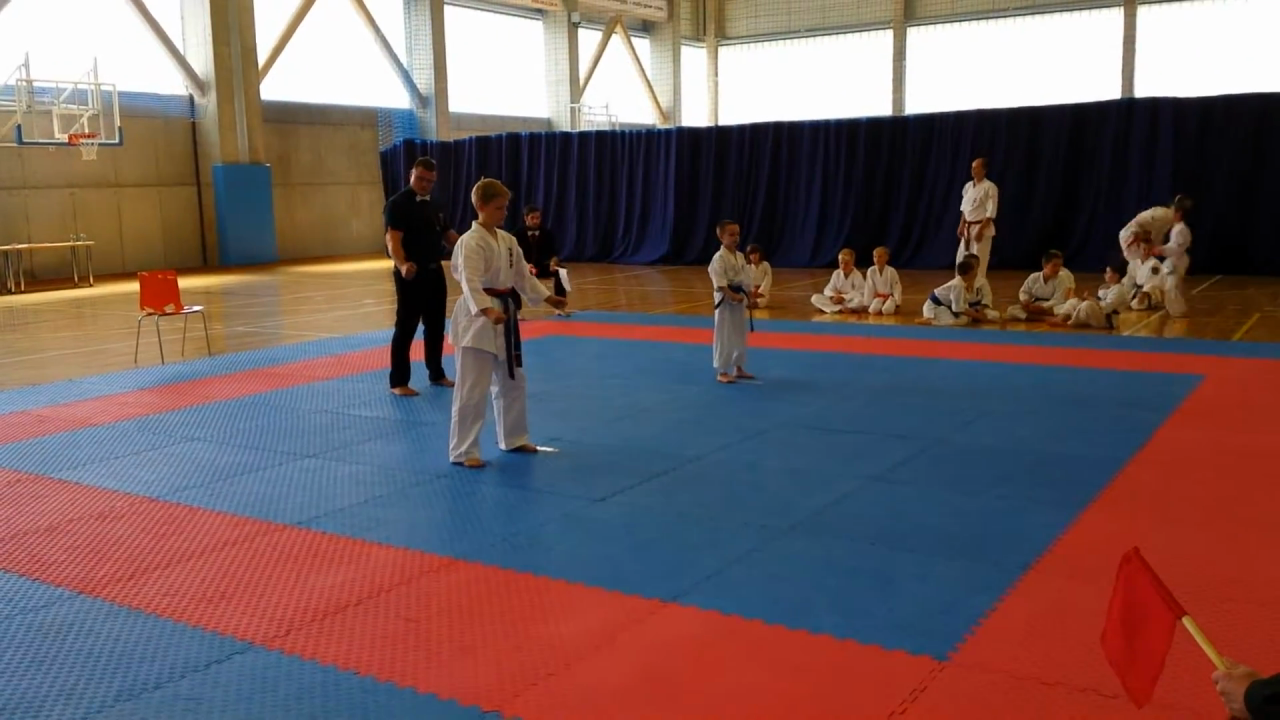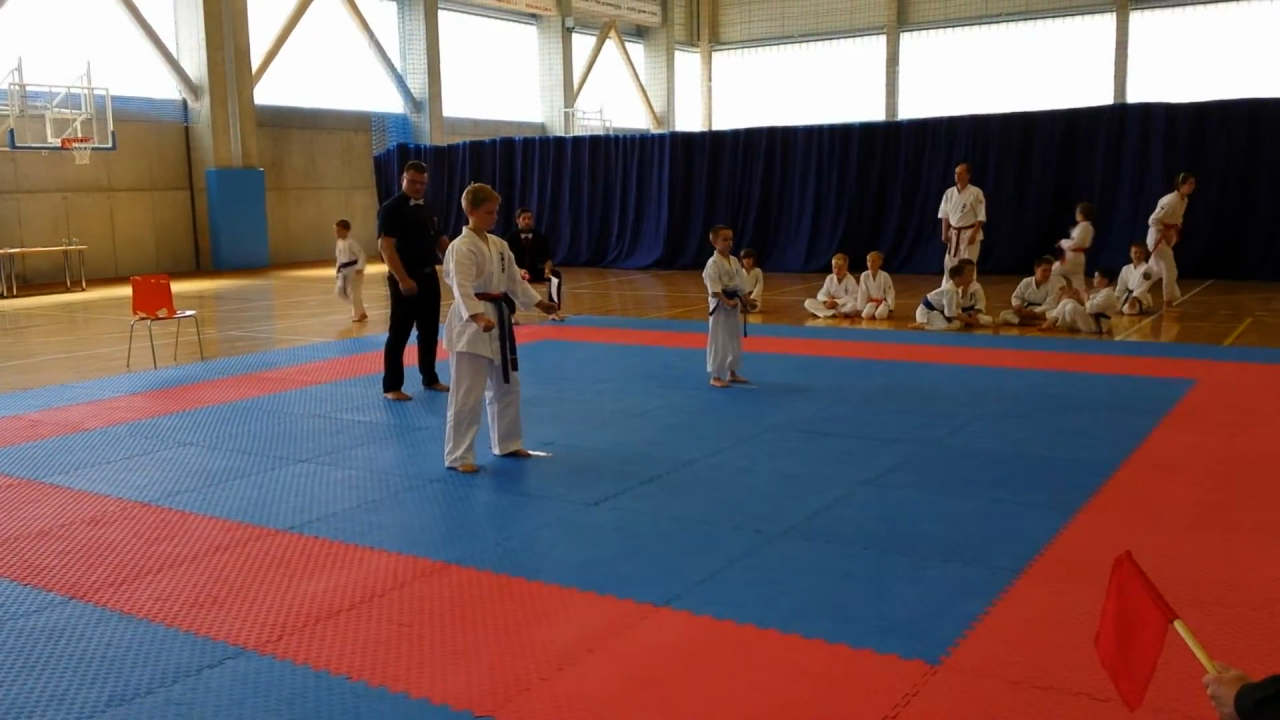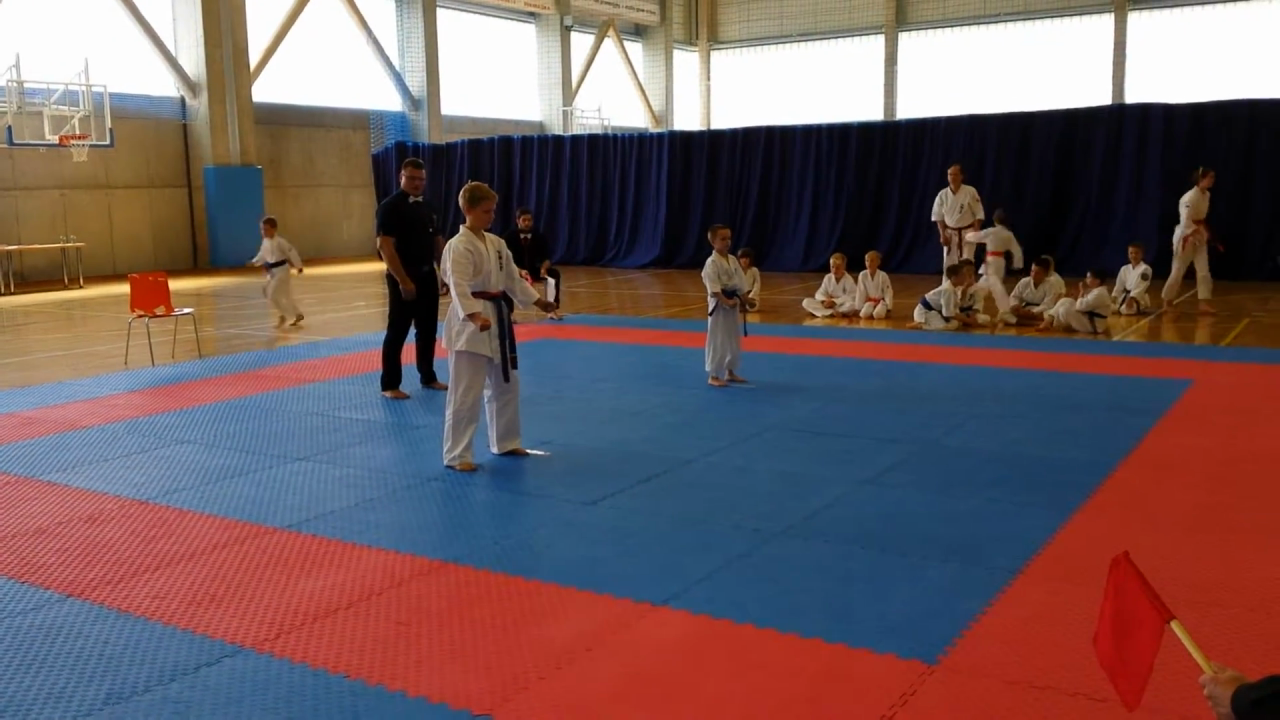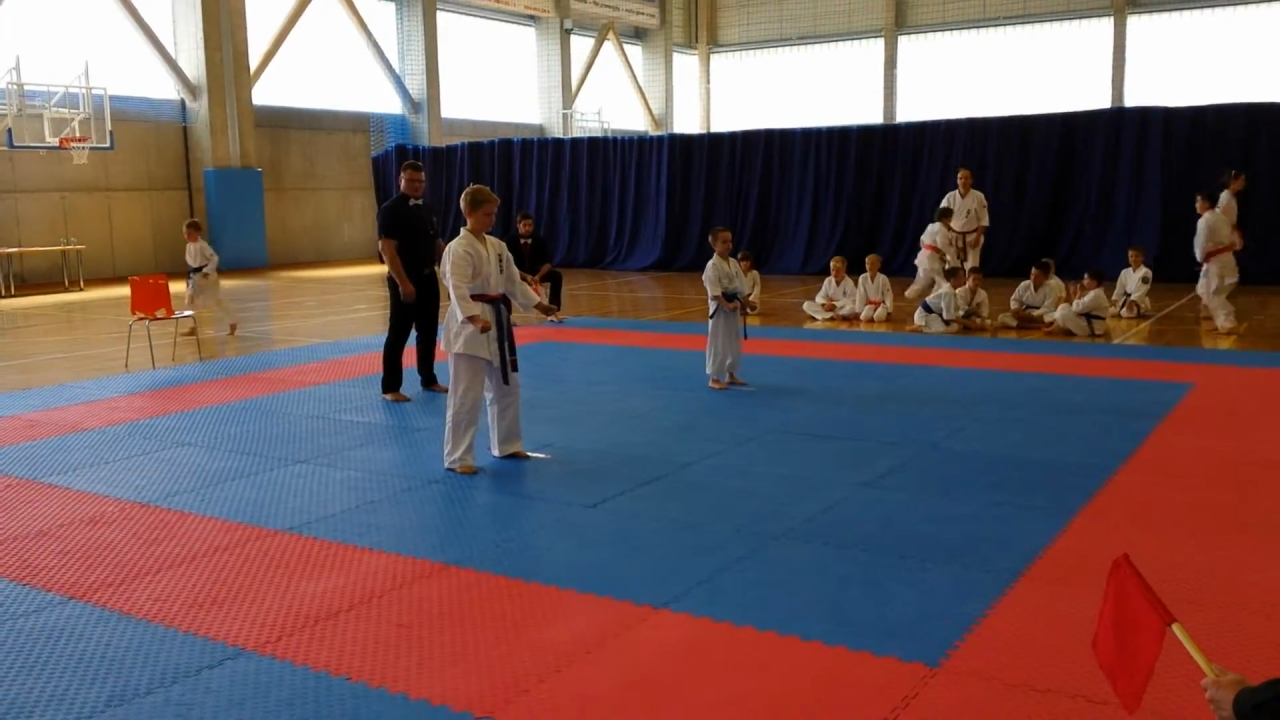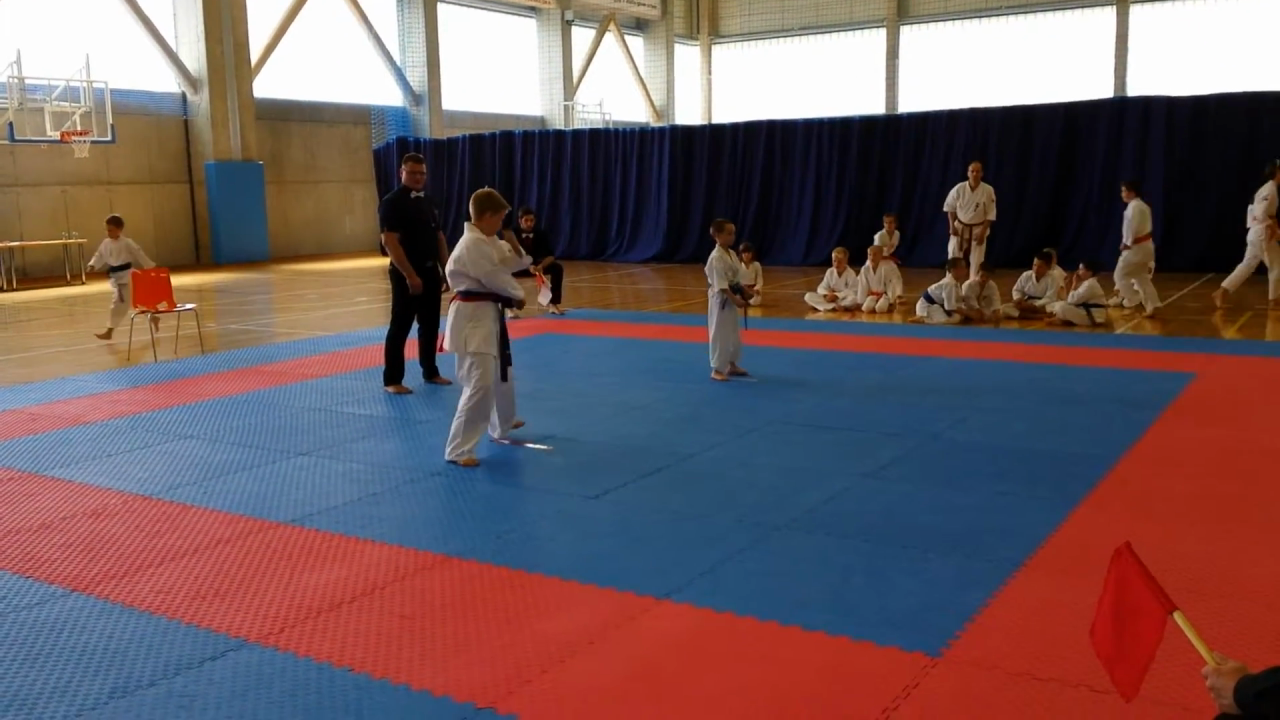
dt=0.3s
person 1, frame 1
left shoulder: (507, 240)
right shoulder: (471, 241)
left elbow: (522, 277)
right elbow: (470, 283)
left wrist: (548, 298)
right wrist: (487, 311)
left hip: (504, 314)
right hip: (476, 319)
left knee: (512, 382)
right knee: (472, 388)
left ankle: (513, 438)
right ankle: (463, 451)
person 1, frame 2
left shoulder: (499, 245)
right shoulder: (462, 247)
left elbow: (514, 281)
right elbow: (462, 288)
left wrist: (539, 303)
right wrist: (478, 317)
left hip: (498, 319)
right hip: (471, 324)
left knee: (507, 387)
right knee: (467, 393)
left ankle: (507, 443)
right ankle: (458, 456)
person 1, frame 3
left shoulder: (496, 243)
right shoulder: (459, 246)
left elbow: (512, 279)
right elbow: (459, 287)
left wrist: (537, 301)
right wrist: (474, 316)
left hip: (497, 319)
right hip: (469, 324)
left knee: (506, 385)
right knee: (466, 392)
left ankle: (505, 442)
right ankle: (457, 455)
person 1, frame 4
left shoulder: (497, 246)
right shoulder: (459, 248)
left elbow: (513, 281)
right elbow: (458, 289)
left wrist: (538, 304)
right wrist: (474, 318)
left hip: (497, 322)
right hip: (469, 327)
left knee: (506, 388)
right knee: (466, 395)
left ankle: (506, 445)
right ankle: (457, 458)
person 1, frame 5
left shoulder: (486, 240)
right shoulder: (476, 243)
left elbow: (516, 264)
right elbow: (498, 279)
left wrist: (517, 251)
right wrist: (517, 296)
left hip: (486, 316)
right hip: (472, 318)
left knee: (502, 377)
right knee: (479, 386)
left ankle: (503, 425)
right ankle: (458, 450)
person 2, frame 1
left shoulder: (434, 205)
right shoulder: (398, 204)
left elbow: (448, 234)
right elbow: (392, 239)
right wrist: (402, 265)
left hip: (434, 272)
right hip: (411, 274)
left knee: (435, 325)
right knee: (405, 328)
left ankle: (436, 374)
right ankle: (398, 382)
person 2, frame 2
left shoulder: (428, 210)
right shoulder: (391, 209)
left elbow: (440, 241)
right elbow: (386, 247)
right wrist: (401, 278)
left hip: (429, 277)
right hip: (406, 280)
left knee: (429, 330)
right knee: (399, 333)
left ankle: (430, 378)
right ankle: (392, 386)
person 2, frame 3
left shoulder: (427, 207)
right shoulder: (390, 206)
left elbow: (436, 241)
right elbow: (385, 247)
right wrist: (403, 280)
left hip: (427, 275)
right hip: (404, 278)
left knee: (428, 329)
right knee: (398, 331)
left ankle: (428, 377)
right ankle: (390, 385)
person 2, frame 4
left shoulder: (426, 209)
right shoulder: (391, 210)
left elbow: (437, 243)
right elbow: (386, 249)
right wrist: (403, 283)
left hip: (428, 278)
right hip: (405, 281)
left knee: (428, 332)
right knee: (398, 334)
left ankle: (428, 379)
right ankle: (390, 387)
person 2, frame 5
left shoulder: (428, 202)
right shoulder: (392, 202)
left elbow: (439, 237)
right elbow: (389, 242)
left wrist: (446, 268)
right wrist: (410, 275)
left hip: (430, 271)
right hip: (406, 274)
left knee: (430, 324)
right knee: (400, 326)
left ankle: (430, 372)
right ankle: (392, 379)
